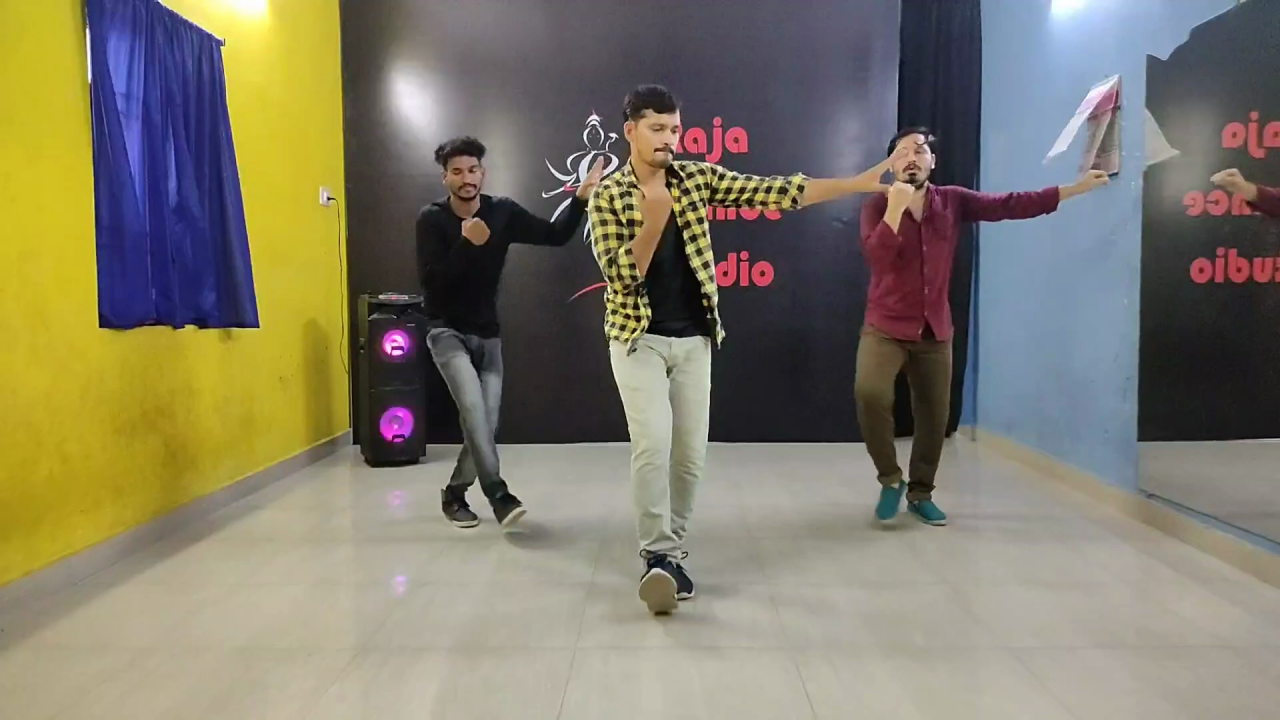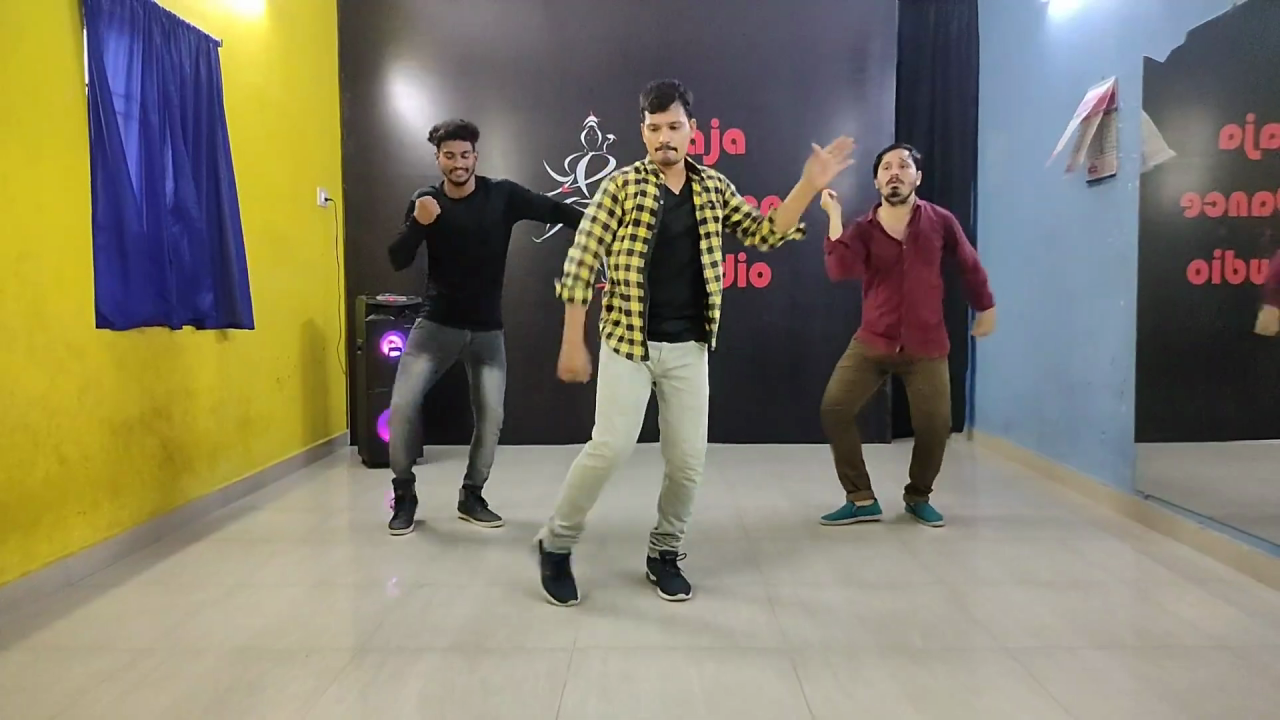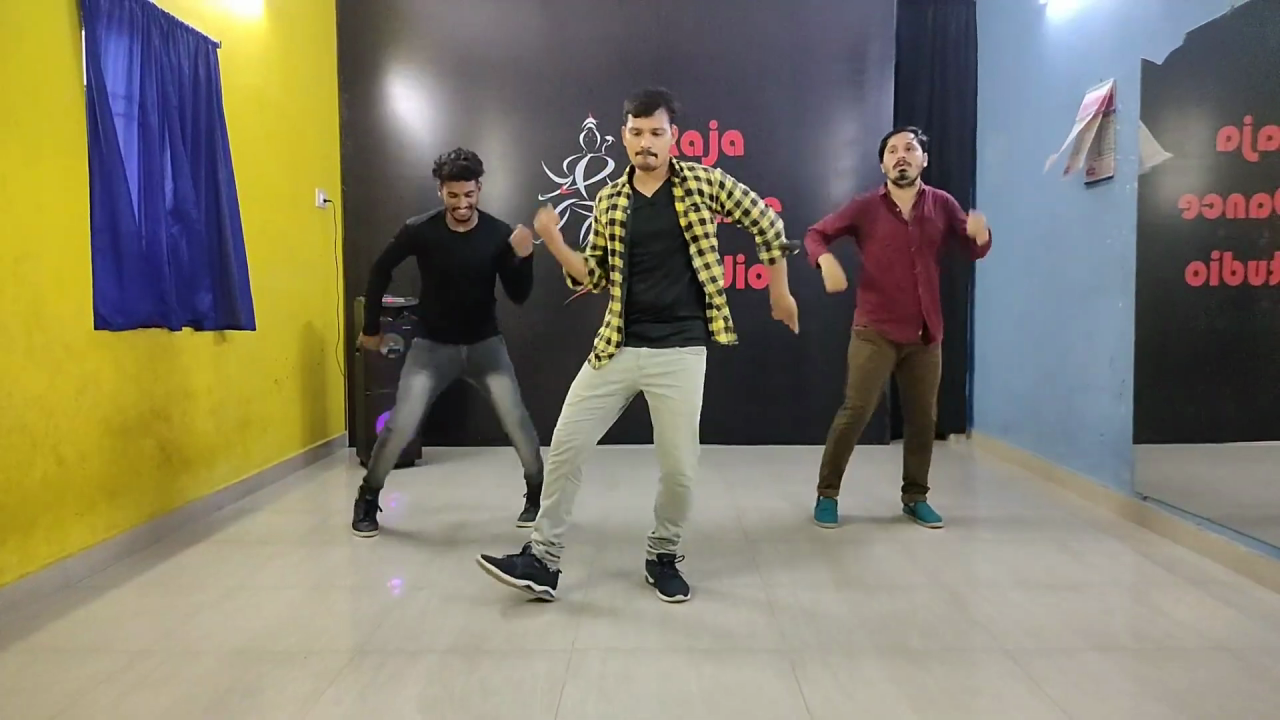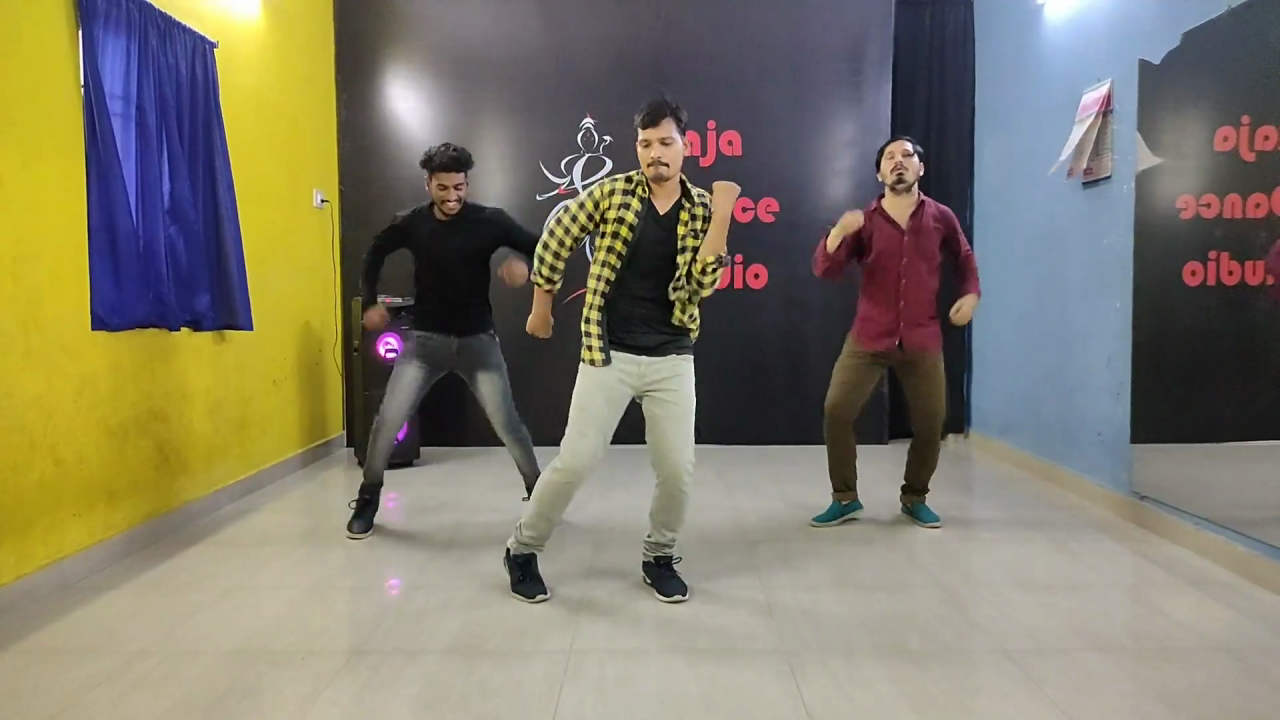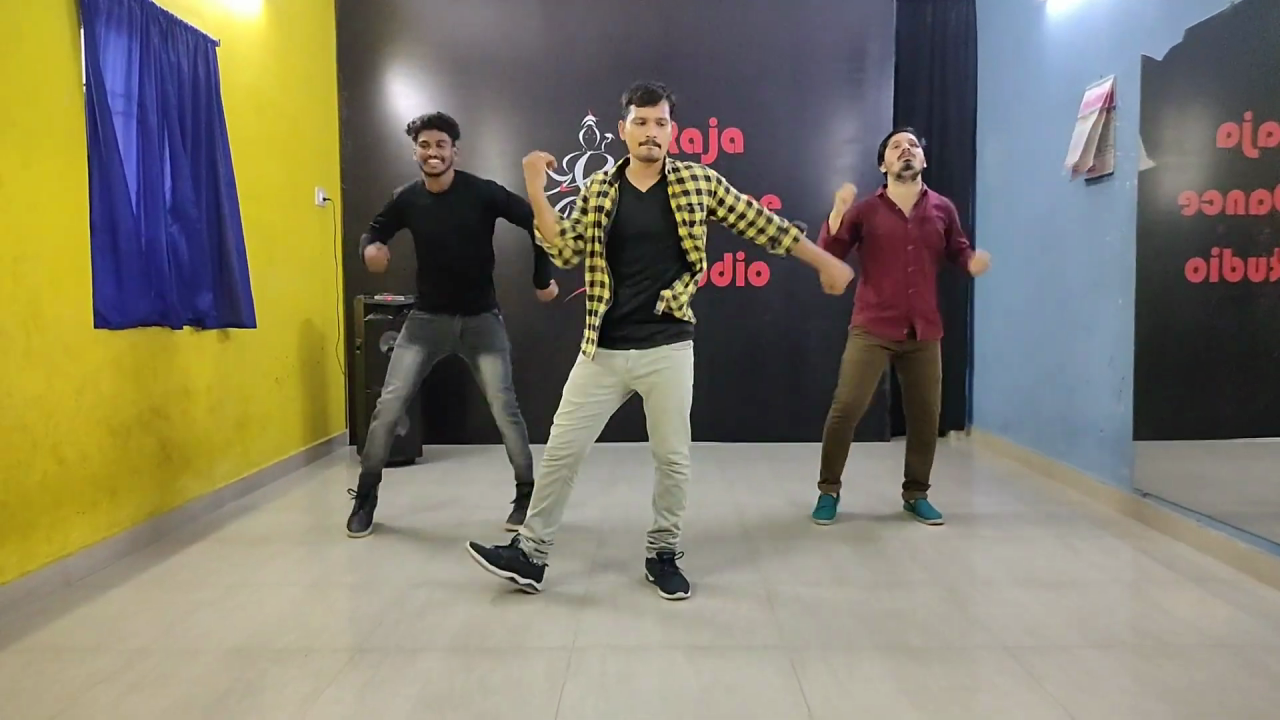
dt=0.3s
person 1, frame 1
left shoulder: (698, 177)
right shoulder: (607, 194)
left elbow: (774, 192)
right elbow: (624, 275)
left wrist: (860, 183)
right wrist: (653, 219)
left hip: (693, 339)
right hip: (637, 338)
left knee: (691, 454)
right knee: (653, 442)
left ankle: (670, 554)
right ankle: (658, 556)
person 1, frame 2
left shoulder: (715, 188)
right shoulder: (621, 187)
left elbow: (769, 234)
right elbow: (581, 264)
left wrist: (810, 185)
right wrist: (572, 342)
left hip: (689, 347)
right hip: (628, 342)
left knee: (688, 462)
right knee: (608, 450)
left ankle: (663, 554)
right ankle: (555, 544)
person 1, frame 3
left shoulder: (705, 182)
right shoulder: (610, 201)
left elbow: (766, 222)
right elbow: (592, 278)
left wrist: (780, 288)
right wrist: (553, 242)
left hip: (680, 353)
right hip: (618, 349)
left knee: (679, 468)
right knee: (567, 445)
left ankle: (663, 556)
right ankle: (542, 560)
person 1, frame 4
left shoulder: (702, 207)
right shoulder: (608, 192)
left elbow: (705, 281)
right elbow: (556, 238)
left wrist: (722, 215)
right wrist: (540, 304)
left hip: (671, 359)
right hip: (606, 356)
left knee: (677, 470)
right knee: (575, 463)
left ankle: (659, 558)
right ankle: (523, 552)
person 1, frame 5
left shoulder: (699, 182)
right shoulder: (598, 188)
left elbow: (758, 222)
right elbow: (564, 254)
left wrist: (823, 260)
right wrist: (536, 190)
left hip: (668, 349)
right hip: (606, 348)
left knee: (672, 459)
right knee: (562, 449)
left ankle: (662, 554)
right ankle: (529, 553)
person 2, frame 1
left shoulder: (502, 212)
right shoulder: (431, 219)
left elbow: (555, 236)
right elbow: (431, 281)
left wrist: (581, 197)
right wrist: (466, 244)
left hip: (487, 335)
right hip: (447, 332)
left knee: (485, 424)
right knee: (474, 410)
left ankle: (455, 494)
right ankle: (500, 496)
person 2, frame 2
left shoulder: (504, 194)
right shoulder: (425, 200)
left elbow: (562, 213)
right elbow: (397, 259)
right wrist: (418, 225)
left hip: (486, 330)
right hip: (436, 326)
left knee: (491, 417)
right knee: (402, 406)
left ankle: (471, 496)
right ankle: (404, 495)
person 2, frame 3
left shoulder: (498, 234)
right shoulder: (419, 230)
left elbow: (519, 296)
right elbow: (381, 270)
left wrist: (524, 258)
right wrist: (371, 326)
left hip: (484, 344)
right hip: (432, 345)
left knee: (517, 422)
right knee: (401, 426)
left ankle: (538, 496)
right ankle: (368, 501)
person 2, frame 4
left shoulder: (490, 220)
right shoulder: (410, 222)
left elbow: (536, 246)
right elbow: (375, 257)
left wrist: (525, 265)
right wrist: (371, 303)
left hip: (476, 338)
right hip: (427, 337)
left knee: (505, 422)
right knee: (390, 421)
right ankle: (367, 503)
person 2, frame 5
left shoulder: (485, 192)
right shoulder: (406, 199)
left elbow: (537, 222)
right elbow: (374, 231)
left wrist: (543, 279)
right wrist: (370, 249)
left hip: (480, 319)
right hip: (427, 319)
left knee: (504, 409)
right knee: (388, 406)
left ankle: (527, 492)
right ankle: (366, 495)
person 3, frame 1
left shoulder: (953, 200)
right shoulder: (876, 207)
left elbow: (1011, 205)
right elbow: (878, 256)
left wrist: (1075, 188)
right wrist: (897, 207)
left hip: (934, 331)
right hip: (885, 329)
left knee: (935, 416)
right knee: (870, 395)
left ankle: (920, 493)
right ankle: (892, 481)
person 3, frame 2
left shoulder: (940, 221)
right shoulder: (864, 228)
left elbow: (968, 262)
right elbow: (840, 271)
left wrist: (987, 305)
right wrist: (834, 218)
left hip: (927, 346)
right hip: (872, 343)
left knee: (935, 426)
right knee: (836, 411)
left ankle: (918, 497)
right ankle: (861, 499)
person 3, frame 3
left shoulder: (942, 204)
right shoulder: (866, 207)
left elbow: (975, 249)
right elbow: (816, 235)
left wrist: (980, 232)
right wrist: (825, 260)
left hip: (926, 331)
right hip: (876, 330)
left knee: (922, 418)
right knee: (856, 409)
left ankle: (915, 497)
right ankle: (827, 494)
person 3, frame 4
left shoulder: (941, 217)
right shoulder: (865, 221)
left elbow: (964, 261)
right elbow: (827, 268)
left wrist: (971, 295)
right wrist: (839, 234)
left hip: (923, 340)
right hip: (869, 339)
left knee: (930, 422)
right knee: (837, 410)
left ankle: (915, 497)
right ankle: (844, 497)
person 3, frame 5
left shoulder: (942, 209)
right shoulder: (865, 209)
left elbow: (957, 251)
right elbow: (830, 252)
left wrist: (974, 260)
right wrist: (837, 214)
left hip: (924, 331)
right hip: (872, 329)
left knee: (925, 416)
right knee: (847, 407)
left ankle: (916, 494)
right ankle: (828, 490)
